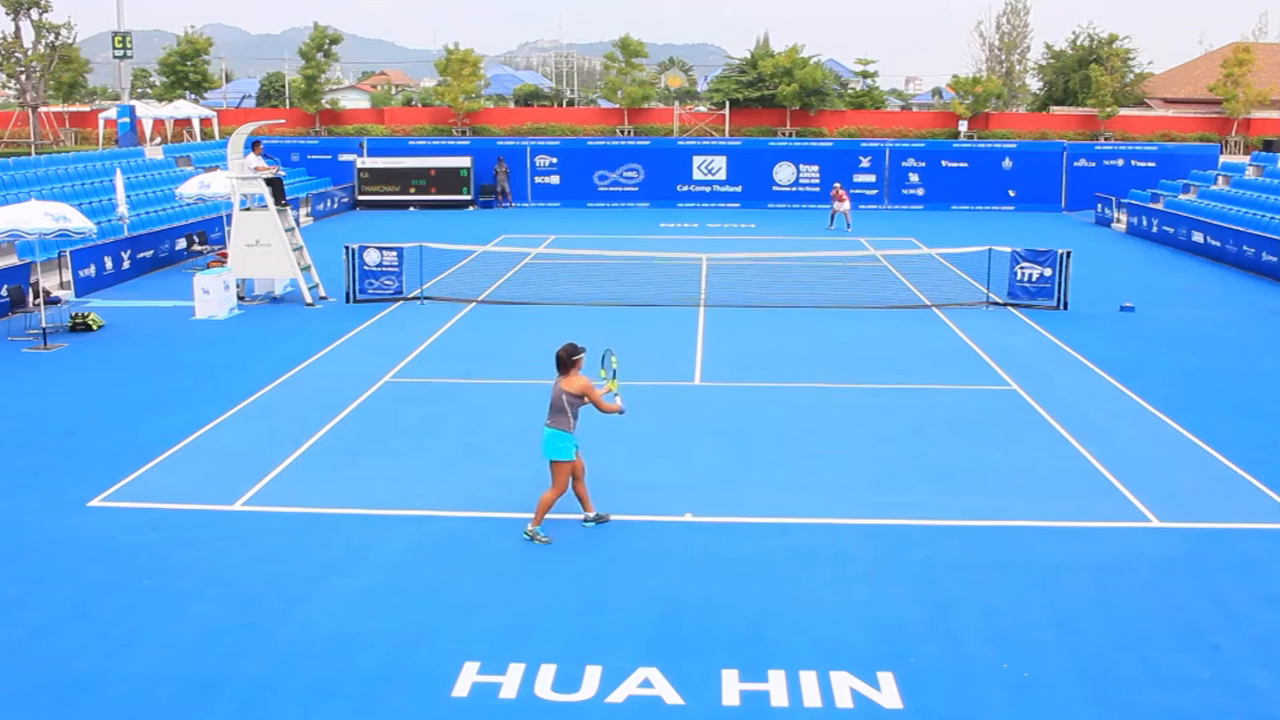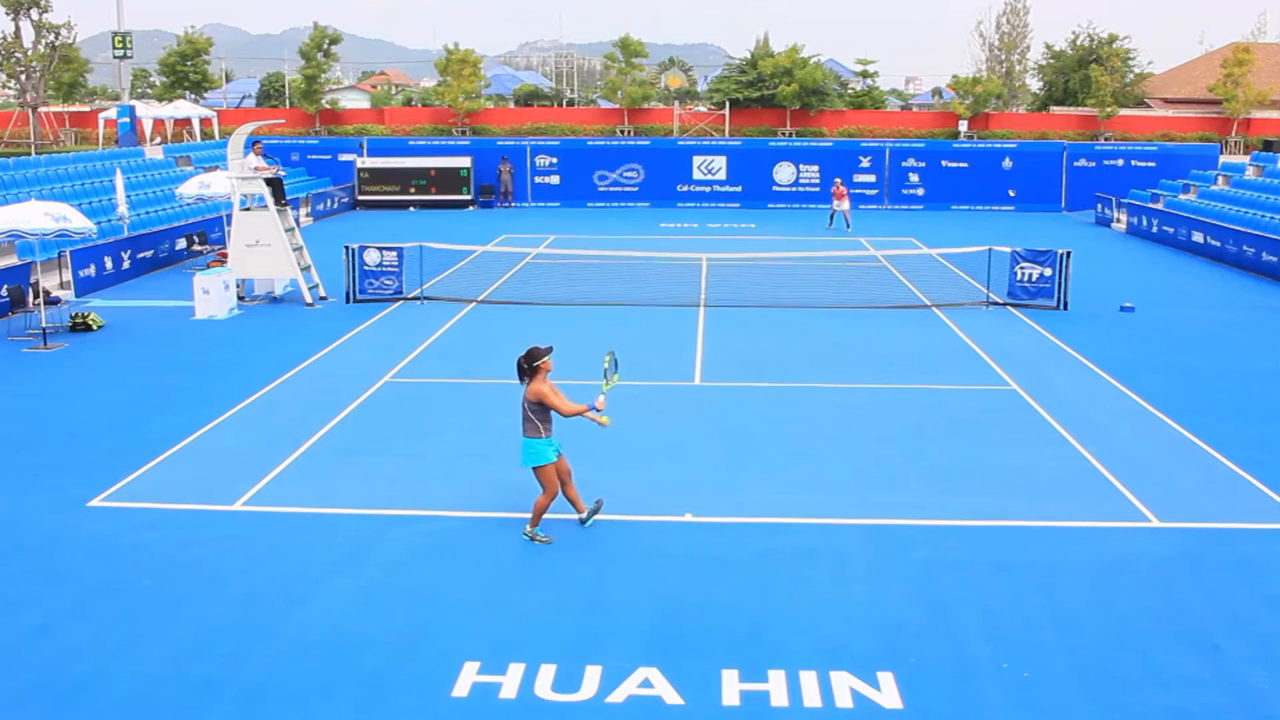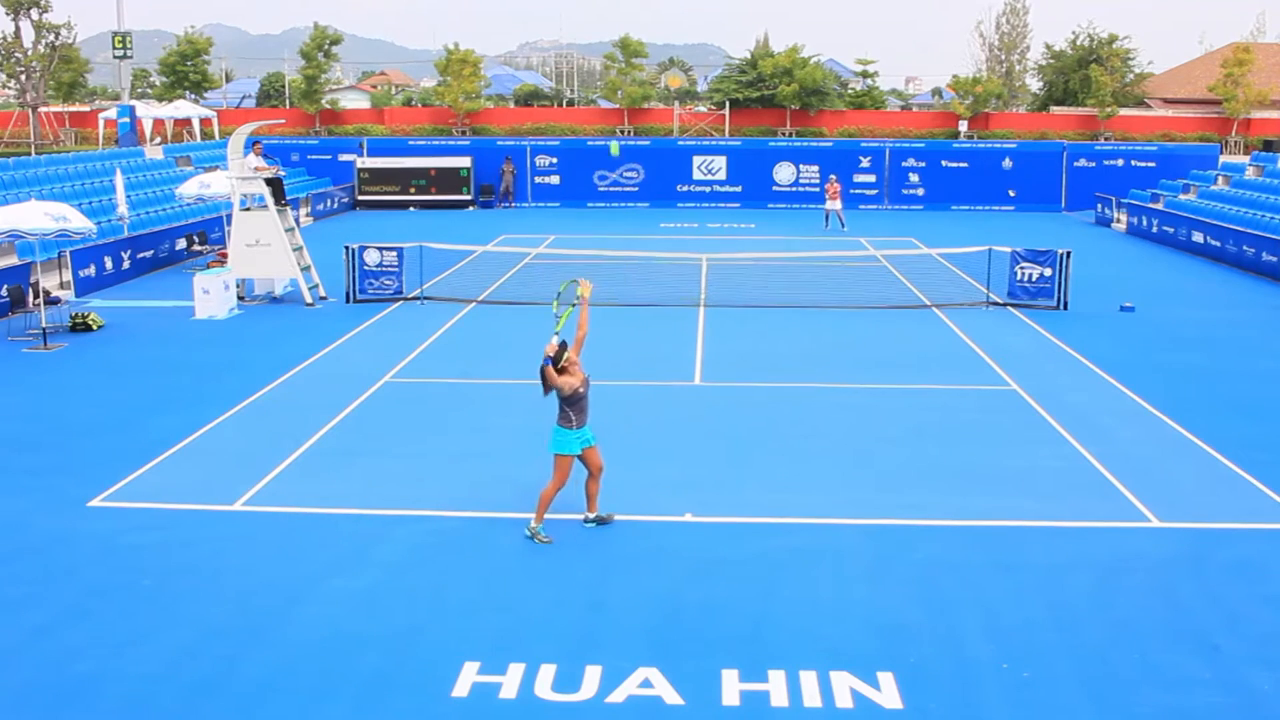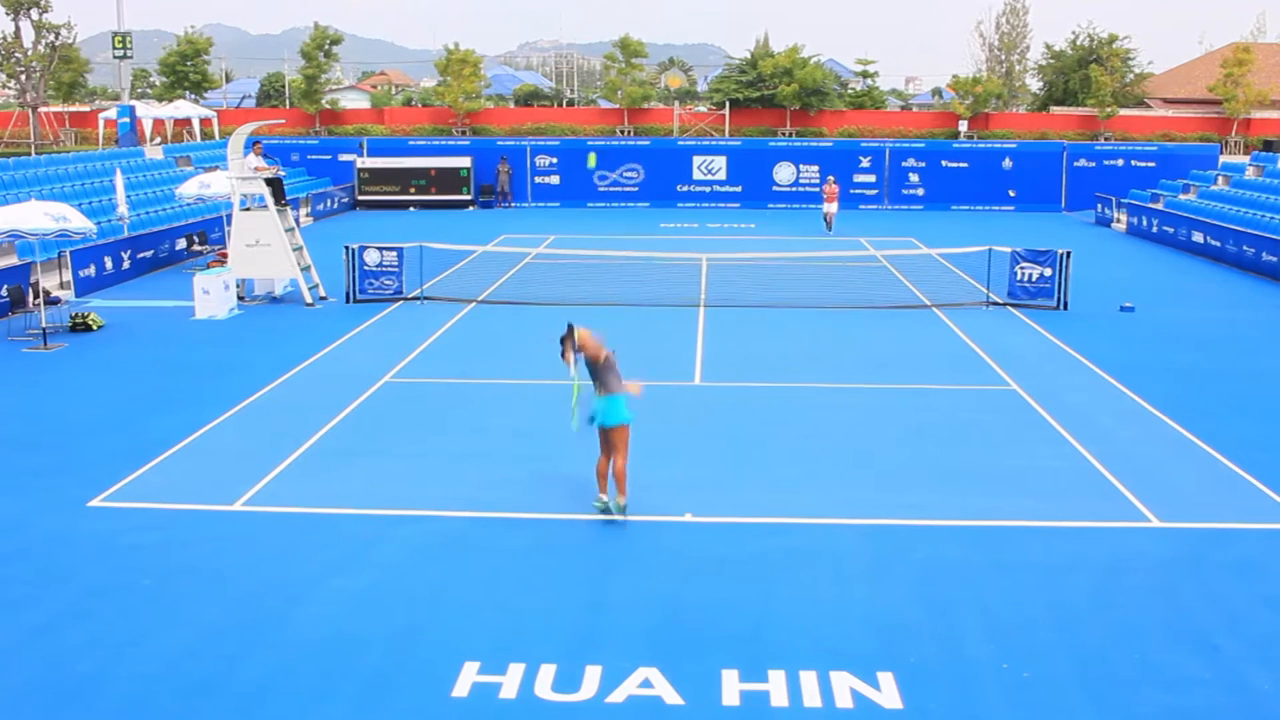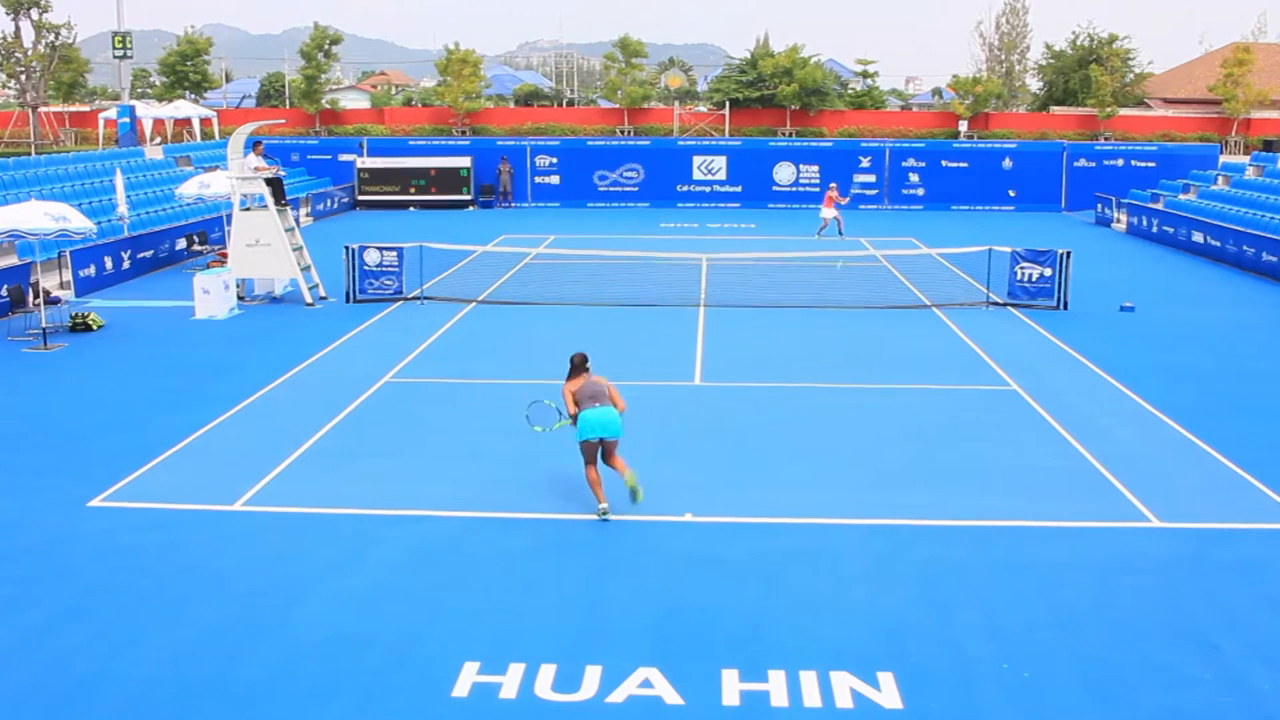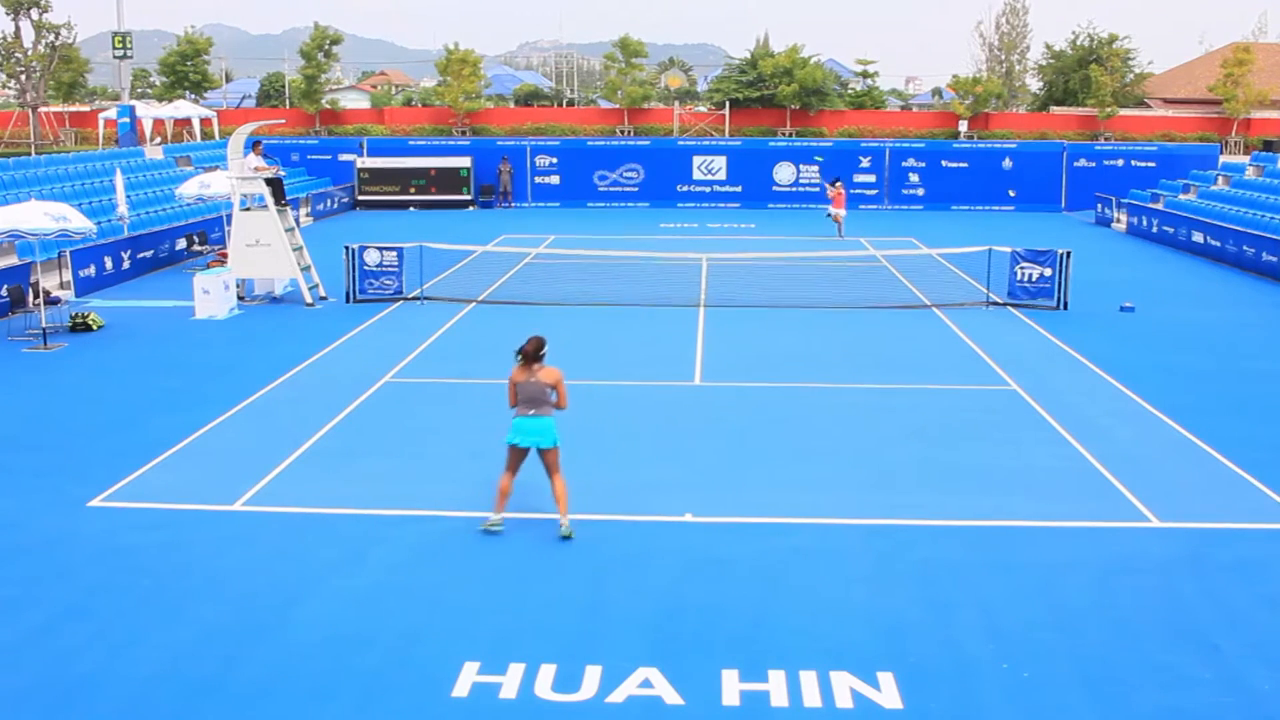
dt=0.7s
person 1, frame 1
left shoulder: (563, 379)
right shoulder: (581, 381)
right elbow: (603, 407)
left wrist: (603, 391)
right wrist: (619, 408)
left hip: (560, 435)
right hip: (560, 437)
left knee: (579, 474)
right knee: (559, 488)
left ankle: (590, 515)
right ankle: (532, 528)
person 1, frame 2
left shoulder: (546, 382)
right shoulder: (539, 388)
left elbow: (567, 404)
right elbow: (565, 411)
left wrist: (593, 416)
right wrist: (592, 406)
left hip: (547, 441)
right hip: (537, 445)
left knee: (566, 477)
right knee: (551, 491)
left ankle: (583, 514)
right ankle: (531, 529)
person 1, frame 3
left shoulder: (575, 366)
right shoulder: (565, 383)
left elbow: (582, 332)
right elbow: (551, 381)
left wrist: (584, 301)
right wrist: (548, 360)
left hip: (581, 431)
right hip: (567, 435)
left knee: (596, 469)
right knee: (559, 482)
left ankle: (591, 515)
right ankle: (534, 526)
person 1, frame 4
left shoulder: (592, 354)
right shoulder: (593, 353)
left wrist: (624, 386)
left hip: (604, 401)
right hip: (612, 402)
left knee: (606, 453)
right knee: (620, 455)
left ankle: (602, 497)
right ankle: (620, 500)
person 1, frame 5
left shoulder: (568, 386)
right shoulder: (602, 380)
left elbow: (572, 412)
right elbow: (621, 407)
left wrist: (576, 422)
left hip: (588, 420)
right hip: (610, 417)
left knee: (590, 465)
right knee: (610, 458)
left ankle: (603, 506)
right ankle: (629, 479)
person 1, frame 6
left shoulder: (516, 373)
right shoulder: (554, 373)
left elbow: (512, 404)
right elbow: (562, 405)
left hip: (521, 425)
right hip: (544, 425)
left knee: (510, 473)
right knee: (555, 475)
left ankle: (496, 518)
right ankle: (564, 522)
